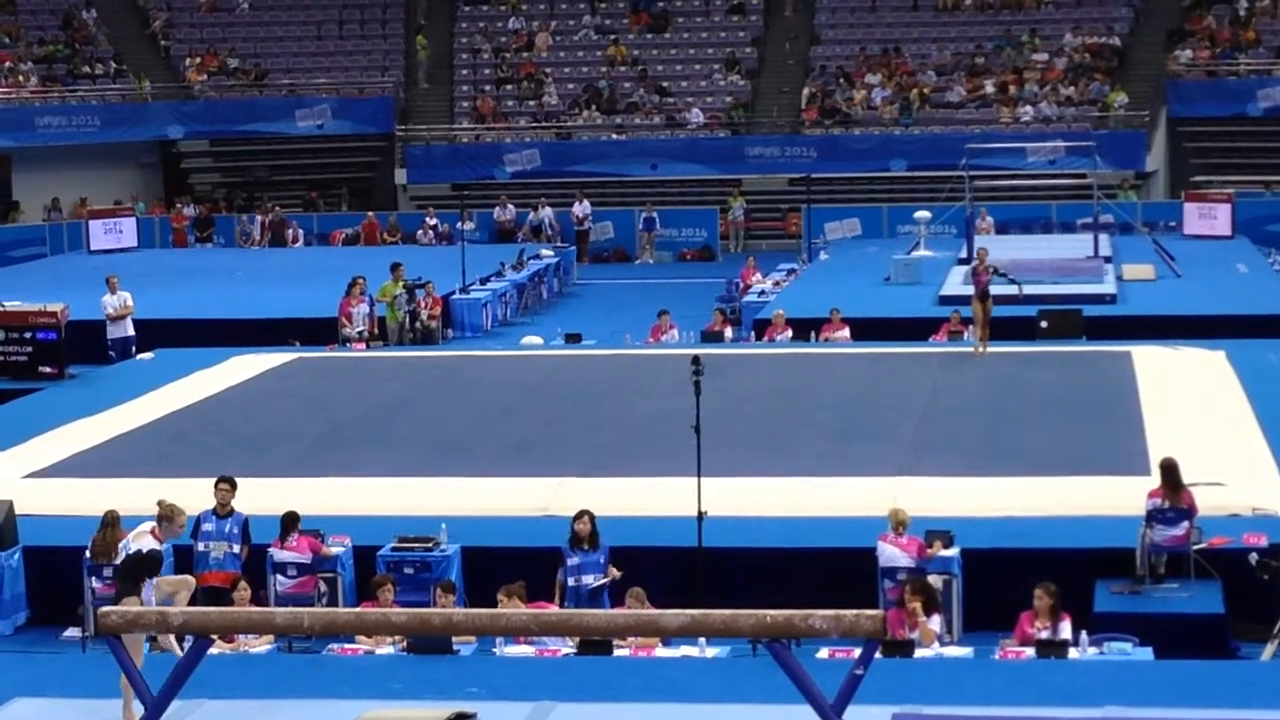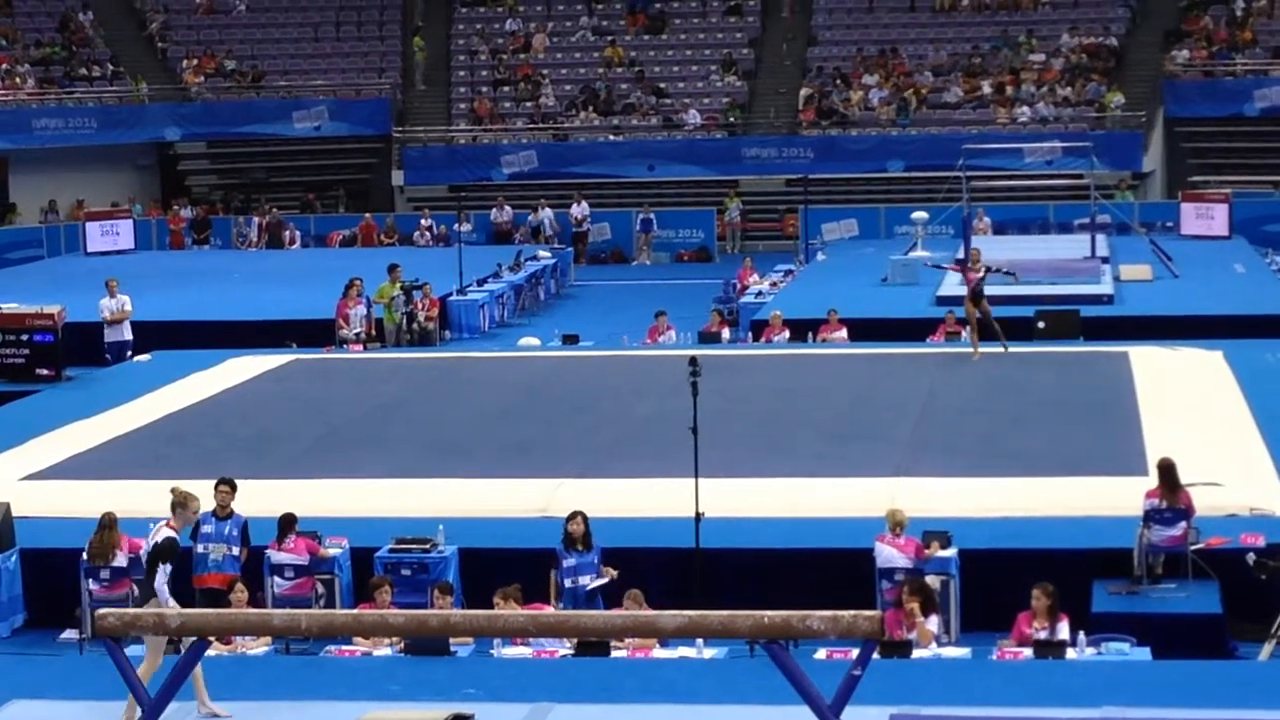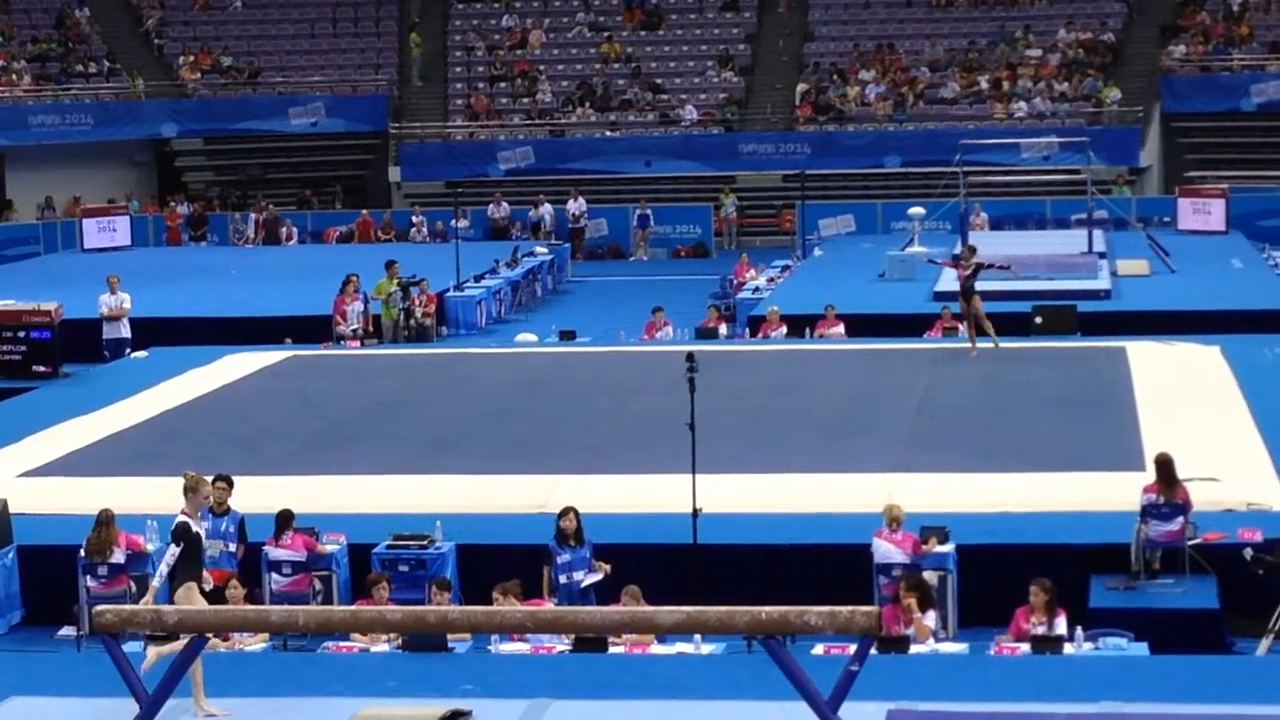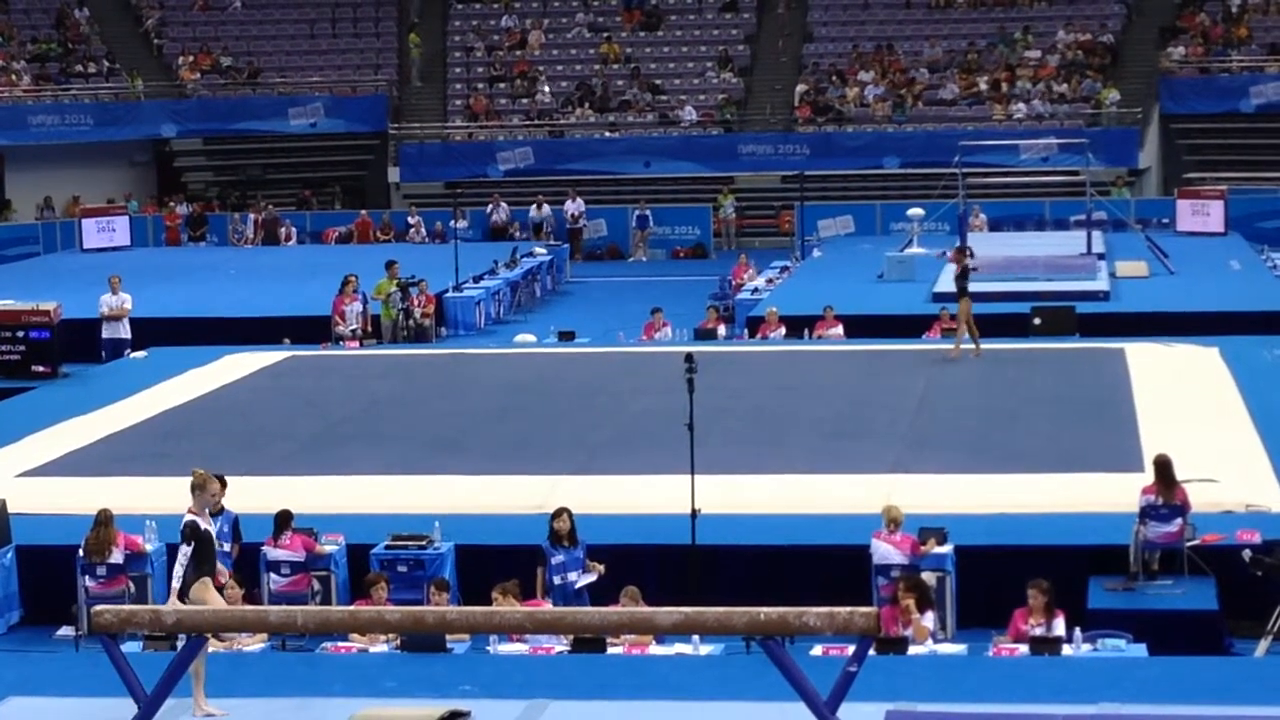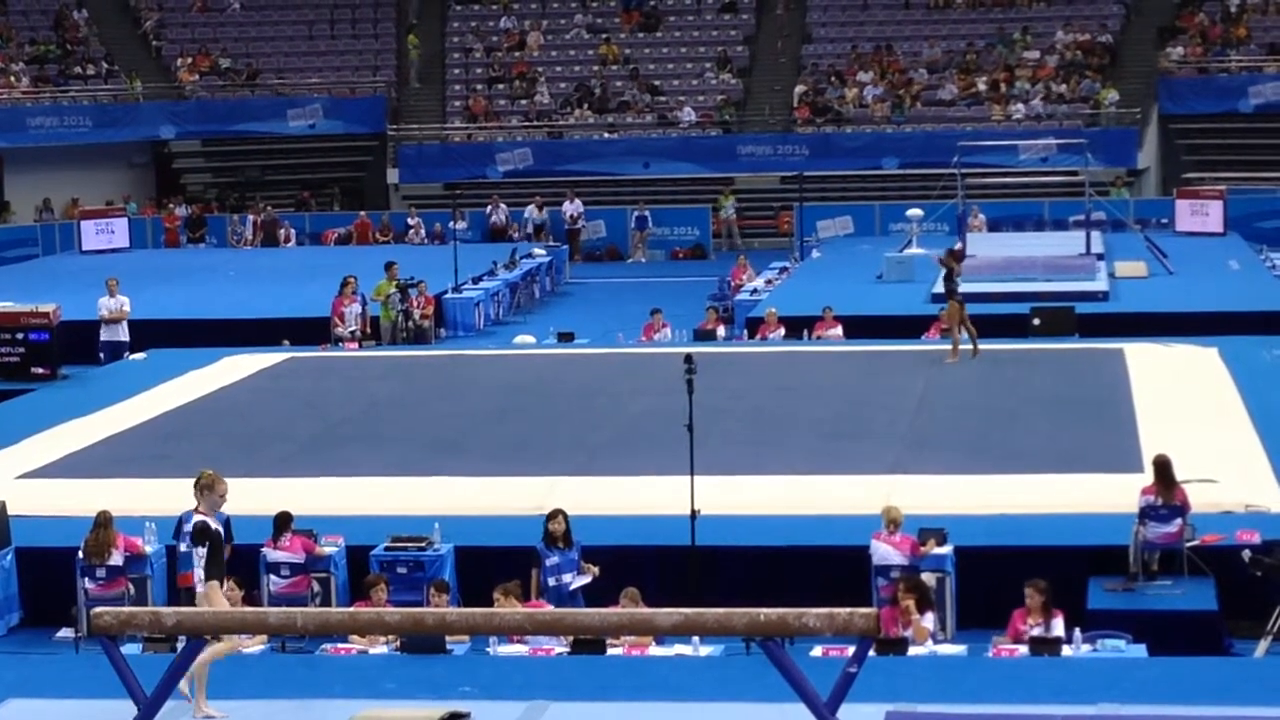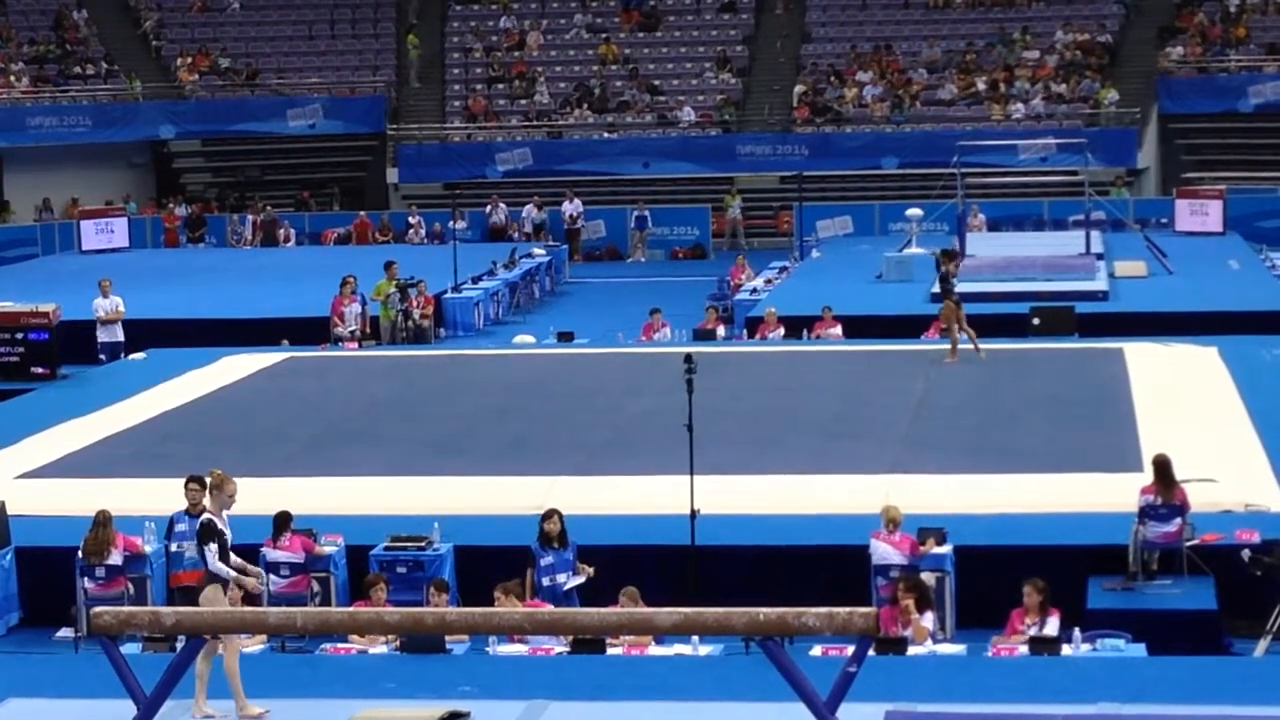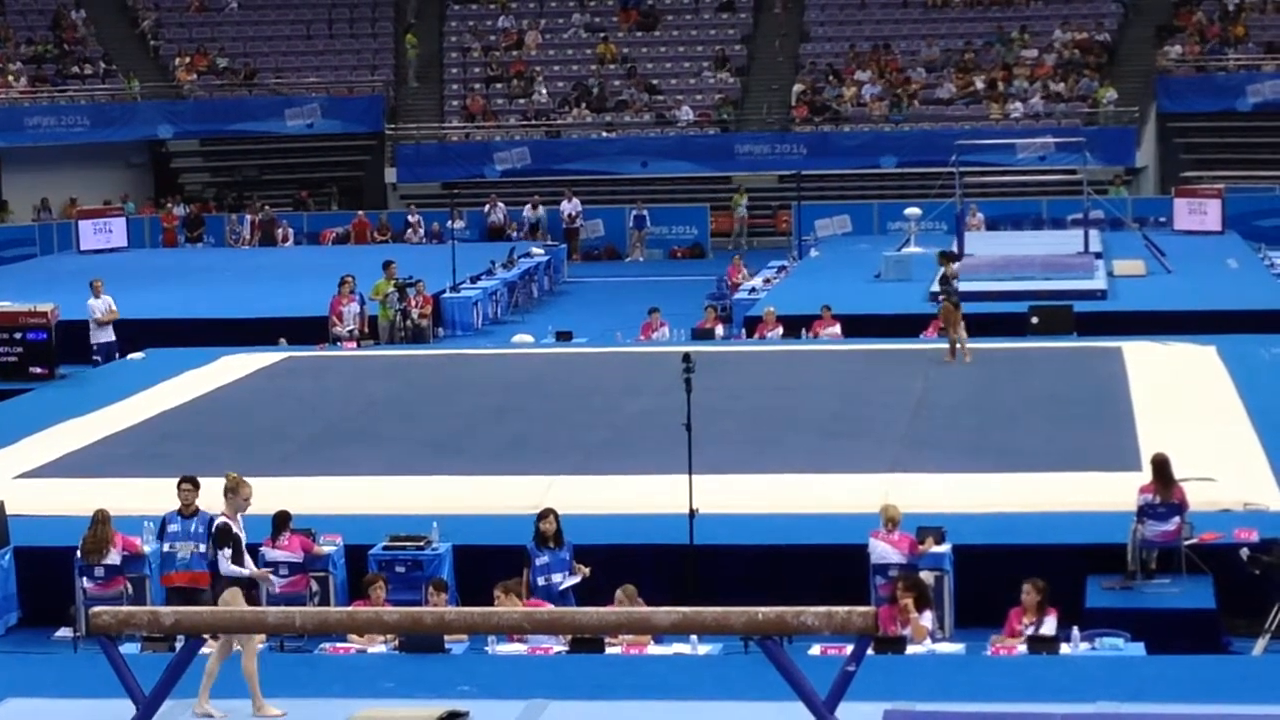
dt=0.3s
person 1, frame 1
left shoulder: (147, 526)
right shoulder: (153, 554)
left elbow: (122, 548)
right elbow: (147, 594)
left hip: (131, 590)
right hip: (130, 597)
left knee: (188, 581)
right knee: (135, 658)
left ankle: (170, 639)
person 1, frame 2
left shoulder: (163, 527)
right shoulder: (170, 542)
left elbow: (145, 554)
right elbow: (160, 582)
right wrist: (170, 612)
left hip: (158, 597)
right hip: (155, 601)
left knee: (191, 644)
right knee: (153, 660)
person 1, frame 3
left shoulder: (195, 518)
right shoulder: (183, 526)
right elbow: (168, 560)
left wrist: (202, 573)
right wrist: (151, 593)
left hip: (191, 586)
right hip: (185, 588)
left ankle: (201, 705)
right ankle: (160, 651)
person 1, frame 4
left shoulder: (205, 515)
right shoulder: (191, 524)
right elbow: (181, 561)
left wrist: (217, 565)
right wrist: (173, 596)
left hip: (206, 582)
right hip: (198, 585)
left ankle: (199, 703)
person 1, frame 5
left shoulder: (211, 517)
right shoulder: (201, 525)
right elbow: (198, 566)
right wrist: (201, 601)
left hip: (214, 586)
right hip: (208, 588)
left knee: (208, 644)
right knee: (231, 643)
right ankle: (187, 676)
person 1, frame 6
left shoulder: (222, 518)
right shoulder: (207, 523)
right elbow: (213, 563)
left wrist: (247, 567)
right wrist: (242, 580)
left hip: (218, 588)
right hip: (212, 590)
left knee: (210, 647)
right knee: (231, 646)
person 1, frame 7
left shoulder: (238, 520)
right shoulder: (222, 527)
right elbow: (225, 568)
left wrist: (256, 573)
right wrist: (254, 575)
left hip: (236, 591)
right hip: (229, 593)
left knee: (224, 648)
right knee: (250, 647)
